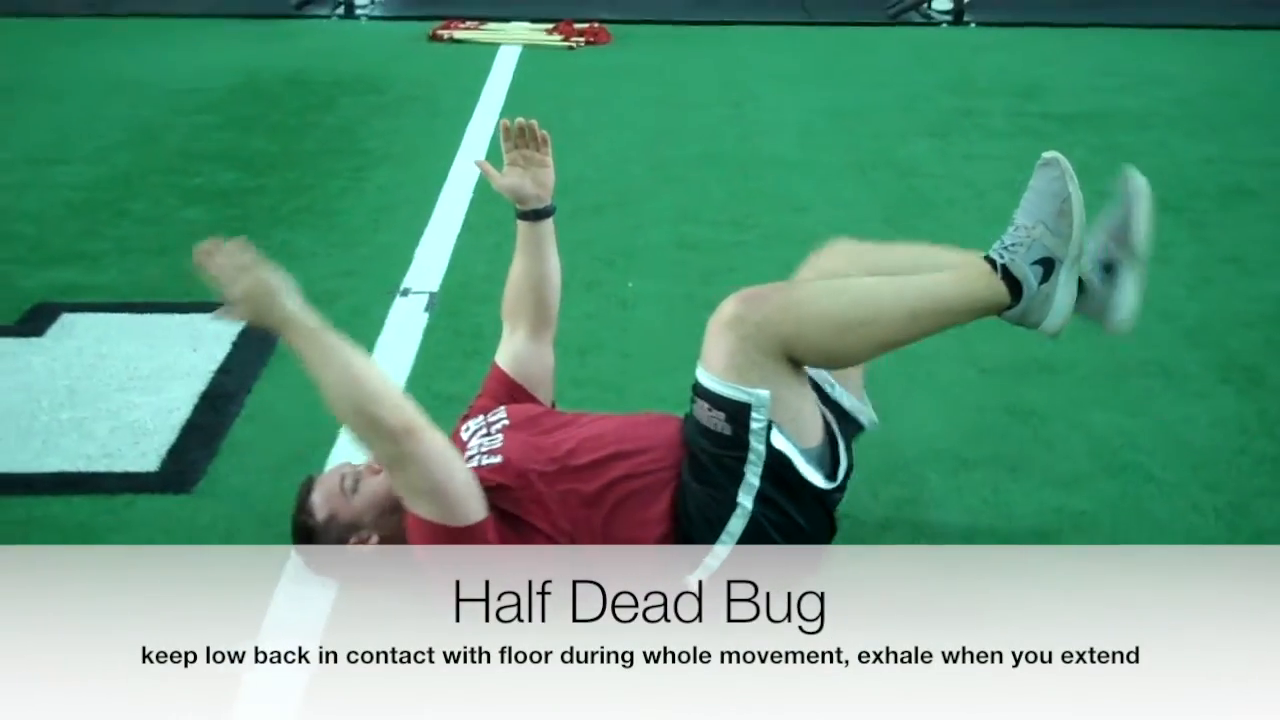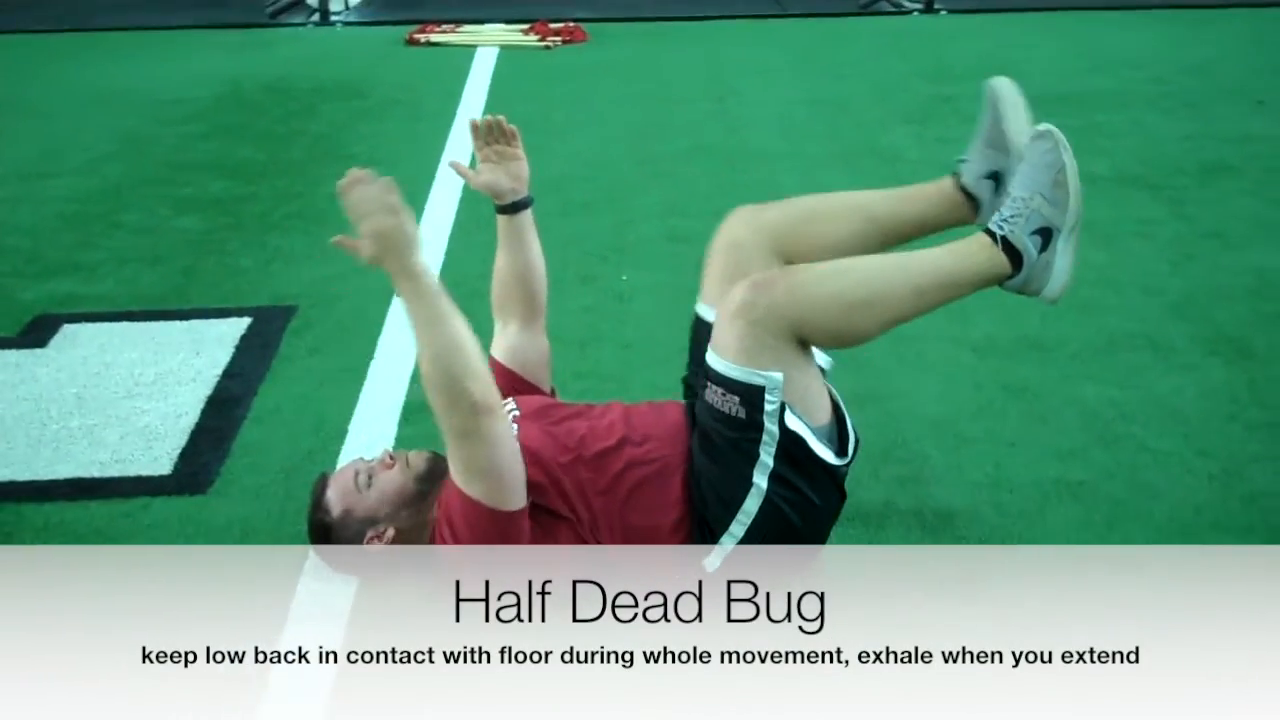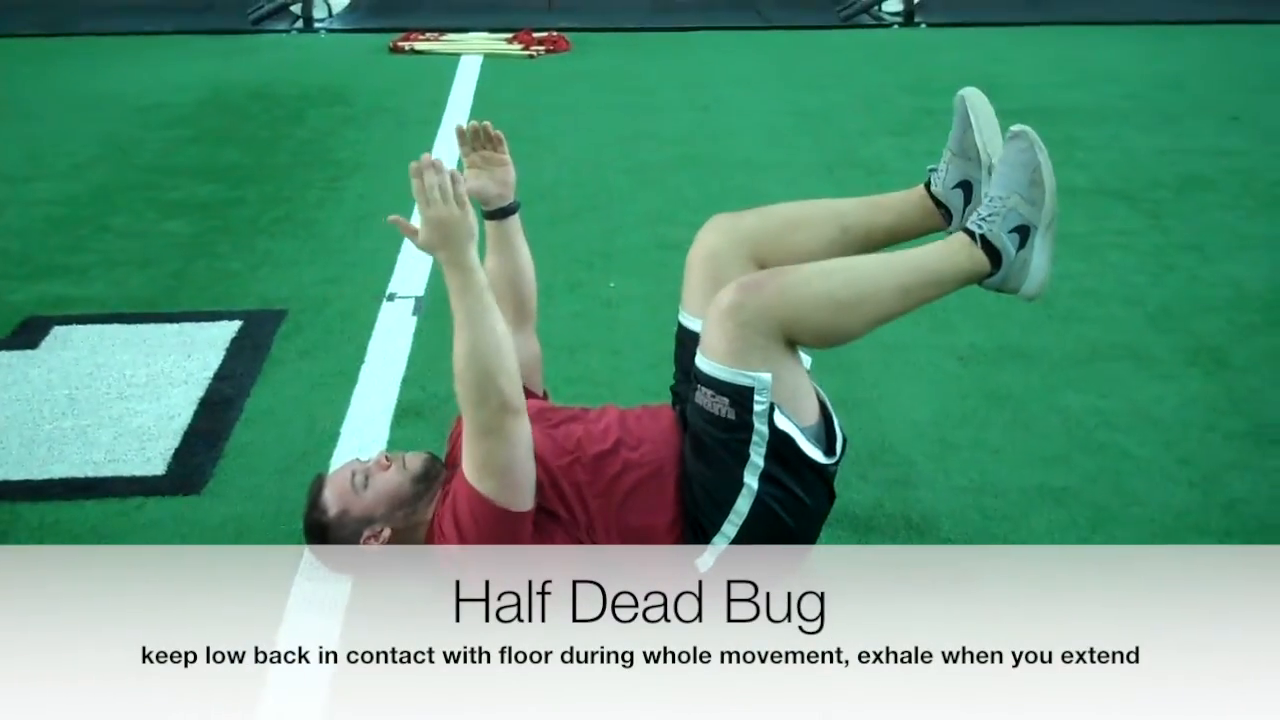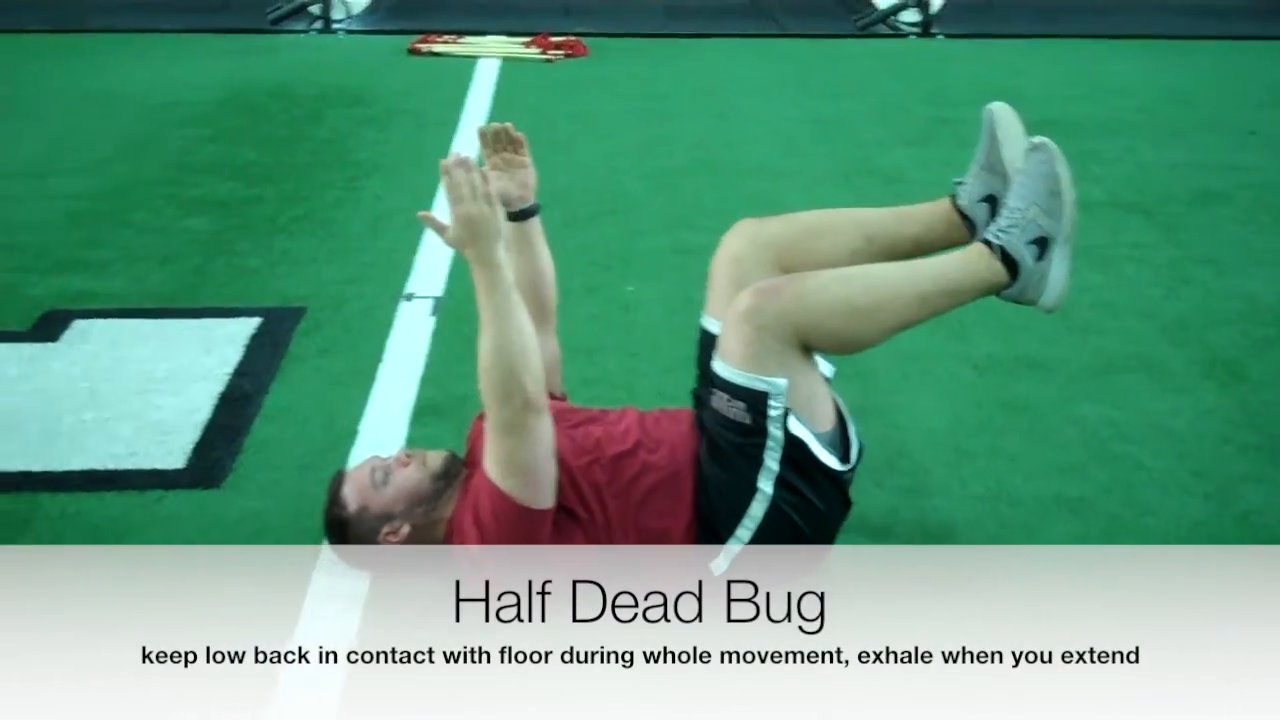
dt=0.3s
person 1, frame 1
left shoulder: (490, 425)
right shoulder: (443, 537)
left elbow: (530, 328)
right elbow: (400, 430)
left wrist: (534, 212)
right wrist: (295, 318)
left hip: (716, 468)
right hip: (731, 530)
left knee: (848, 261)
right knee: (747, 317)
left ankle: (1082, 284)
right ankle: (1010, 281)
person 1, frame 2
left shoulder: (485, 438)
right shoulder: (469, 537)
left elbow: (522, 323)
right elbow: (472, 416)
left wrist: (512, 205)
right wrist: (408, 273)
left hip: (707, 443)
right hip: (742, 513)
left knee: (748, 232)
right knee: (761, 302)
left ankle: (974, 192)
right ankle: (1012, 251)
person 1, frame 3
left shoulder: (472, 454)
right shoulder: (471, 533)
left elbow: (514, 326)
right elbow: (500, 410)
left wrist: (500, 209)
right wrist: (456, 259)
left hip: (695, 443)
right hip: (732, 516)
left knee: (726, 240)
right knee: (750, 303)
left ankle: (943, 200)
right ankle: (989, 250)
person 1, frame 4
left shoulder: (488, 451)
right shoulder: (490, 532)
left elbow: (534, 326)
right elbow: (522, 409)
left wrist: (520, 212)
right wrist: (485, 257)
left hip: (714, 451)
right hip: (751, 517)
left knee: (751, 244)
right knee: (764, 307)
left ankle: (969, 214)
right ankle: (1007, 260)
